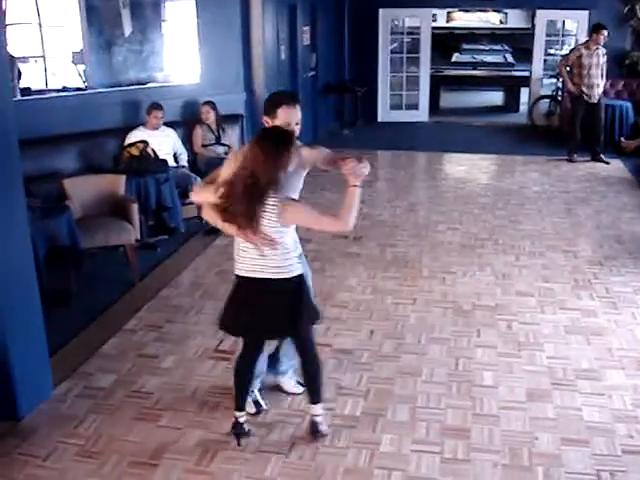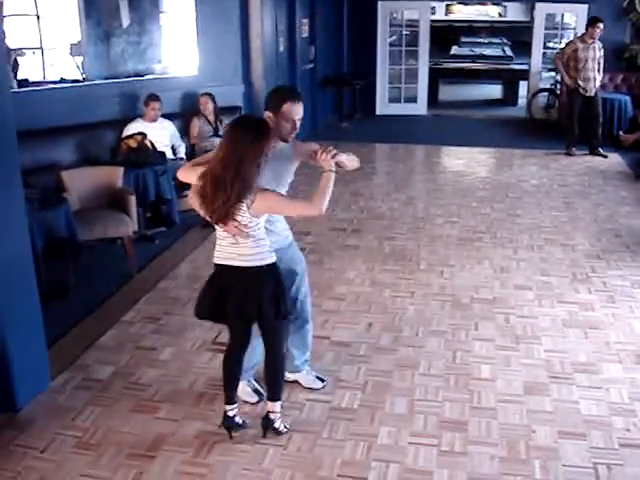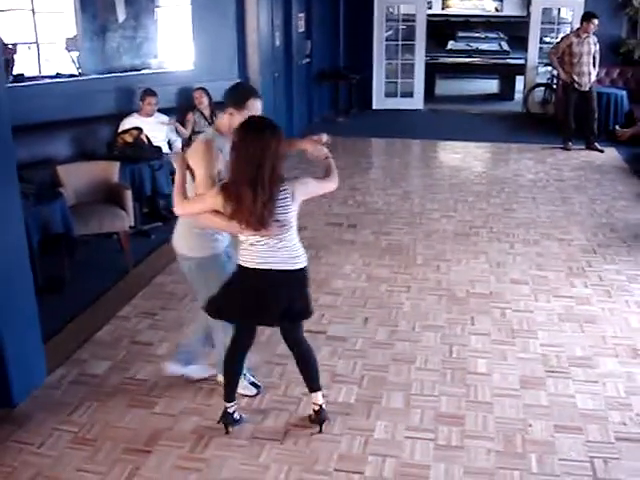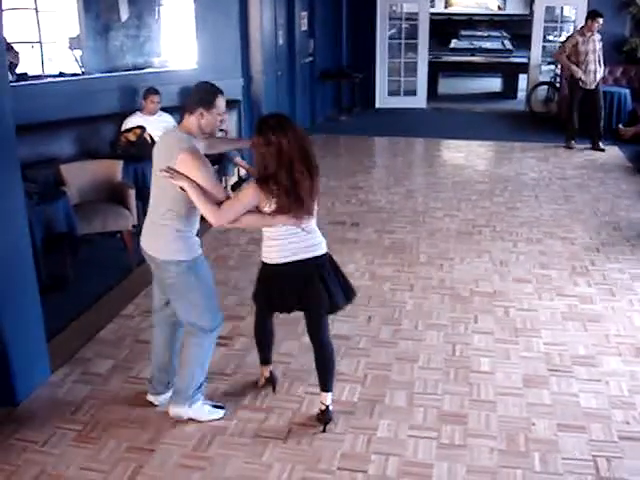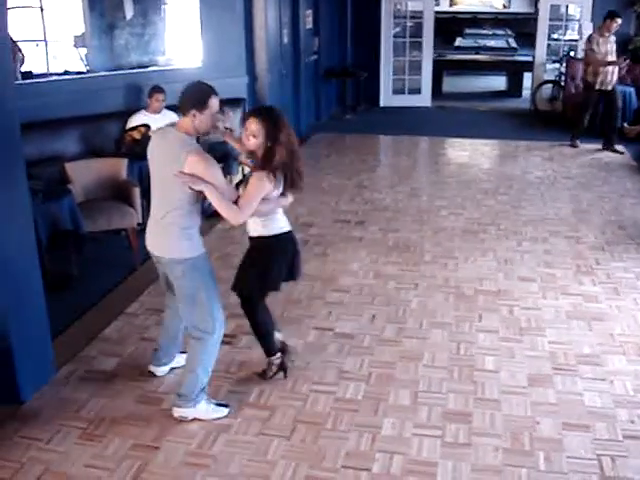
dt=0.4s
person 1, frame 1
left shoulder: (306, 155)
right shoulder: (244, 160)
left elbow: (353, 166)
left wrist: (353, 167)
left ankle: (279, 370)
right ankle: (247, 386)
person 1, frame 2
left shoulder: (297, 148)
left elbow: (352, 162)
left wrist: (339, 158)
right wrist: (225, 220)
left hip: (281, 240)
left knee: (299, 307)
left ankle: (297, 366)
right ankle: (243, 376)
person 1, frame 3
left shoulder: (230, 139)
right shoulder: (205, 150)
right elbow: (204, 212)
left wrist: (307, 141)
left hip: (215, 239)
right hip: (199, 245)
left ankle: (183, 359)
person 1, frame 4
left shoulder: (171, 137)
right shoulder: (189, 157)
left elbow: (208, 145)
left wrist: (242, 143)
right wrist: (278, 217)
left hip: (154, 243)
right hip: (177, 250)
left knee: (167, 314)
right knee: (205, 323)
left ankle: (160, 387)
right ankle: (185, 400)
person 1, frame 5
left shoulder: (158, 138)
right shoulder: (197, 159)
right wrist: (281, 201)
left hip: (157, 241)
right hip: (182, 250)
left knee: (178, 301)
right knee: (208, 325)
left ankle: (164, 357)
right ankle: (190, 401)
person 2, frame 1
left shoulder: (234, 193)
right shoulder: (284, 208)
left elbow: (197, 195)
right elbow: (344, 225)
left wrist: (226, 182)
right wrist: (354, 184)
left hip: (248, 286)
right hip: (285, 287)
left knee: (250, 351)
right knee: (307, 350)
left ankle: (239, 419)
right ankle: (317, 417)
person 2, frame 2
left shoulder: (209, 182)
right shoulder: (256, 199)
left elbow: (183, 172)
right elbow: (316, 208)
left wrist: (205, 164)
right wrist: (328, 169)
left hip: (225, 273)
right hip: (261, 277)
left knee: (238, 342)
right knee: (274, 344)
left ankle: (230, 411)
right ankle: (273, 414)
person 2, frame 3
left shoulder: (227, 194)
right shoulder: (294, 189)
left elbow: (180, 208)
right elbow: (332, 181)
left wrist: (181, 172)
right wrist: (325, 156)
left hip: (251, 277)
right hip: (292, 274)
left knee: (241, 339)
right knee: (294, 338)
left ankle: (229, 409)
right ankle: (319, 404)
person 2, frame 4
left shoulder: (259, 188)
right shoulder: (308, 179)
left elbow: (218, 218)
left wrist: (188, 184)
left hip: (279, 268)
right hip: (315, 263)
left knee: (262, 316)
right knee: (319, 333)
left ankle: (266, 372)
right ankle: (326, 402)
person 2, frame 5
left shoulder: (263, 176)
right shoulder: (265, 162)
left elbow: (237, 217)
left wrist: (205, 186)
left hip: (268, 244)
right hip: (274, 239)
left knee: (251, 301)
right knee: (249, 293)
left ankle: (276, 360)
right ankle: (275, 339)
person 3, frame 1
left shoulder: (602, 52)
right shoulder: (579, 50)
right elbow: (561, 65)
left wrist: (602, 85)
right wrist: (569, 84)
left hip: (596, 94)
right hip: (580, 93)
left knee: (598, 124)
right knee: (576, 123)
left ankle: (597, 154)
right ankle: (572, 153)
person 3, frame 2
left shoulder: (599, 45)
right shoulder: (575, 44)
right elbow: (558, 59)
left wrist: (600, 78)
right wrist: (565, 77)
left hip: (593, 87)
right hip: (576, 87)
left knee: (596, 117)
right knee: (574, 117)
left ankle: (595, 147)
right ankle: (571, 146)
person 3, frame 3
left shoulder: (594, 40)
right shoulder: (569, 39)
right elbow: (552, 54)
left wrist: (595, 72)
right wrist: (561, 72)
left hip: (588, 82)
right hip: (571, 82)
left knee: (592, 111)
right knee: (569, 112)
left ankle: (591, 142)
right ankle: (567, 140)
person 3, frame 4
left shoulder: (598, 38)
right shoulder: (575, 38)
right elbow: (559, 55)
left wrist: (601, 71)
right wrist: (571, 67)
left hip: (594, 80)
right hip: (578, 81)
left knee: (598, 109)
right knee: (573, 110)
left ankle: (596, 140)
right ankle: (570, 139)
person 3, frame 5
left shoulder: (612, 38)
right shoulder: (594, 38)
right elbow: (593, 60)
right wrist: (613, 62)
left hip: (610, 82)
right hip: (594, 82)
left knee: (613, 111)
right knee: (586, 111)
left ankle: (609, 143)
right ankle: (575, 137)
